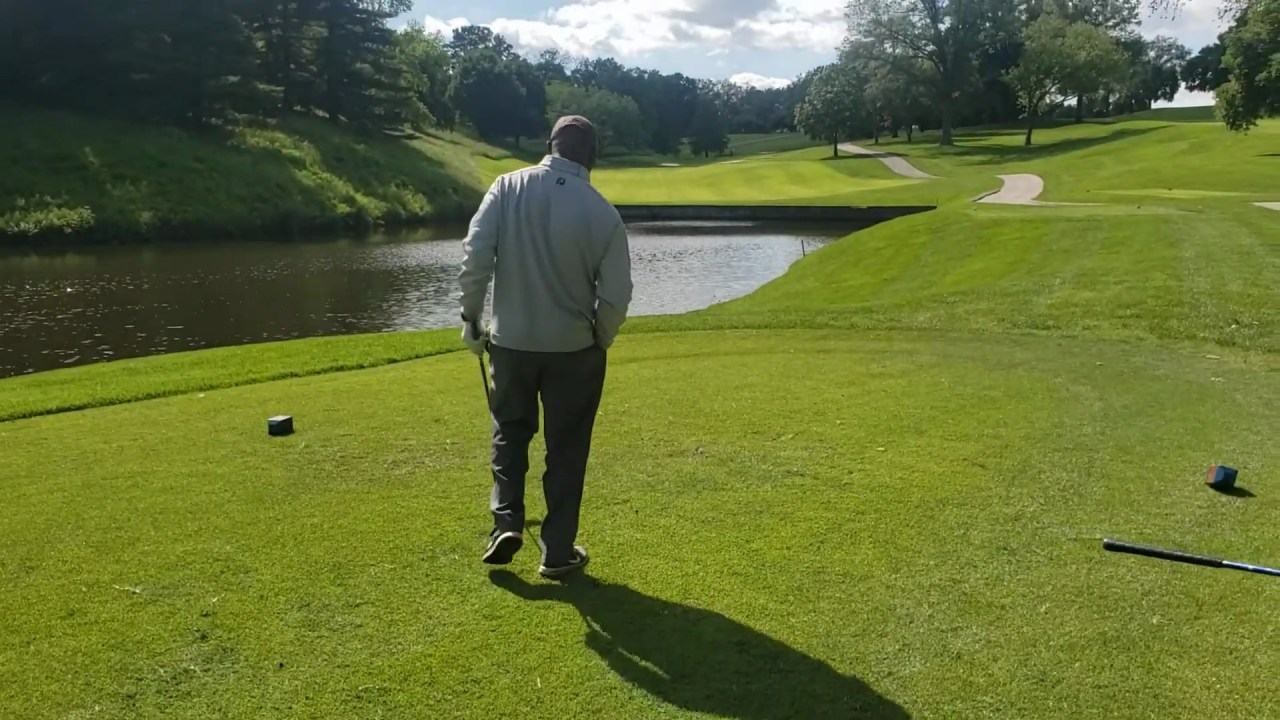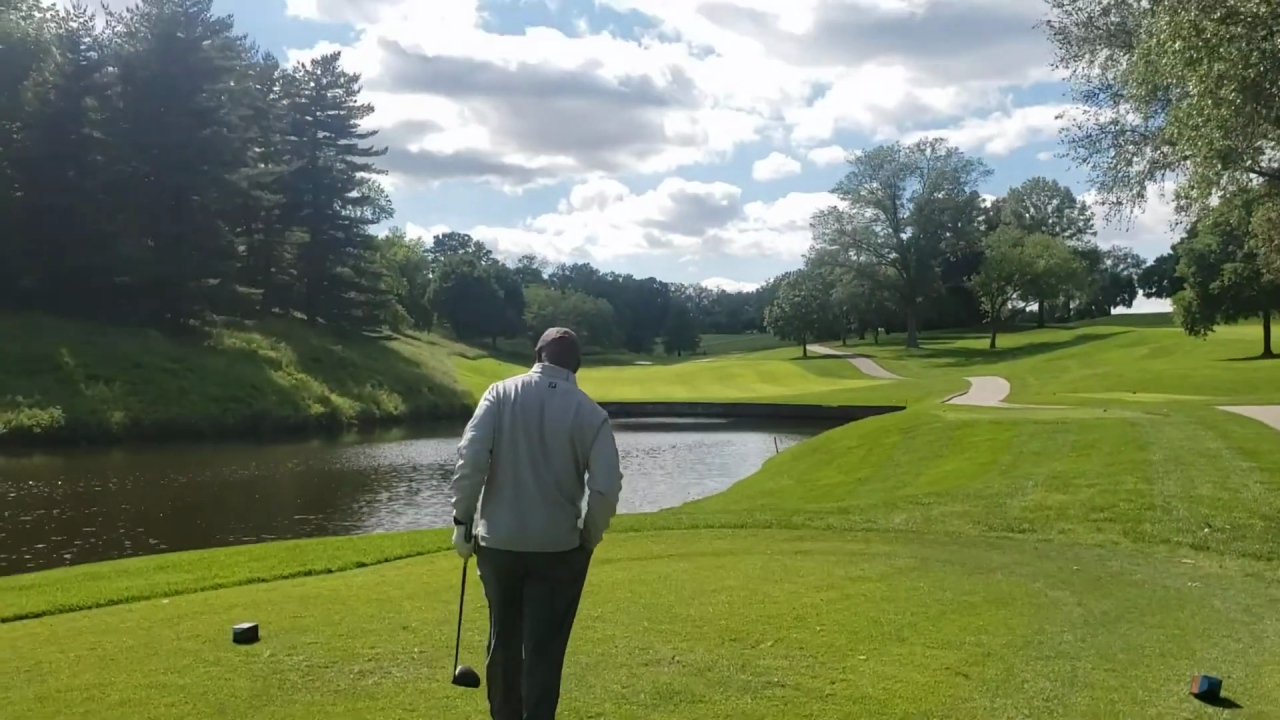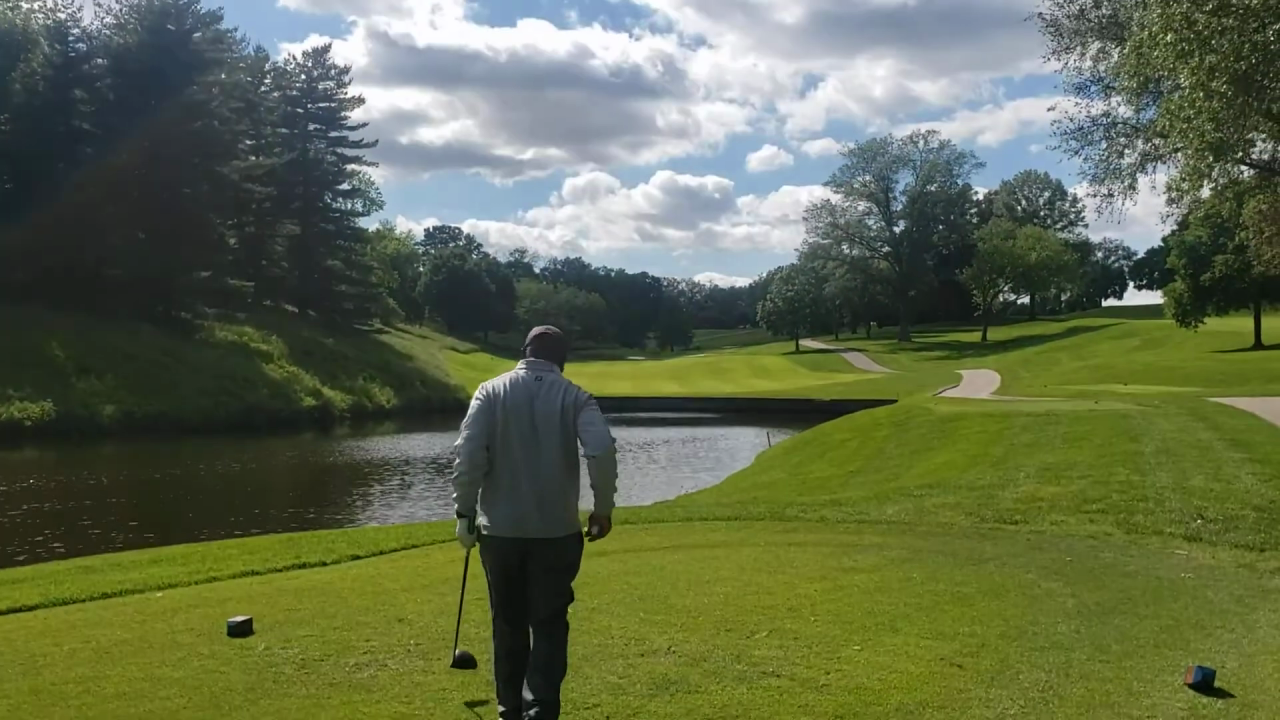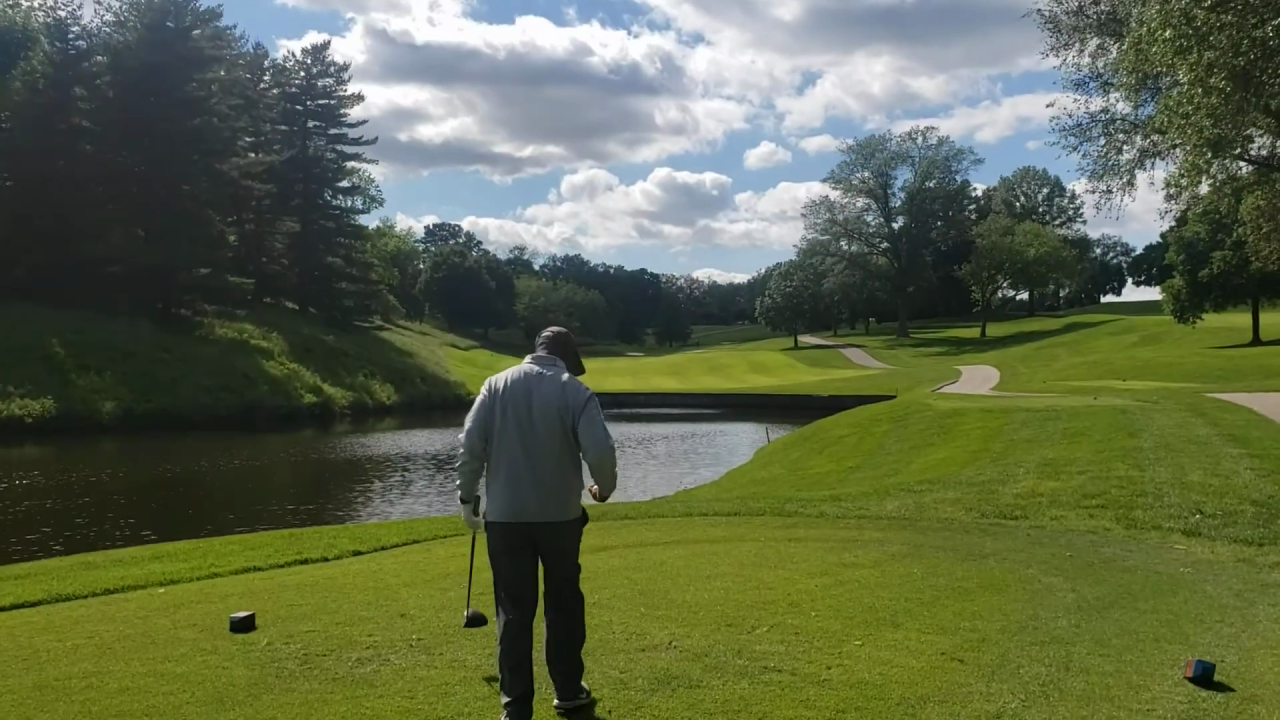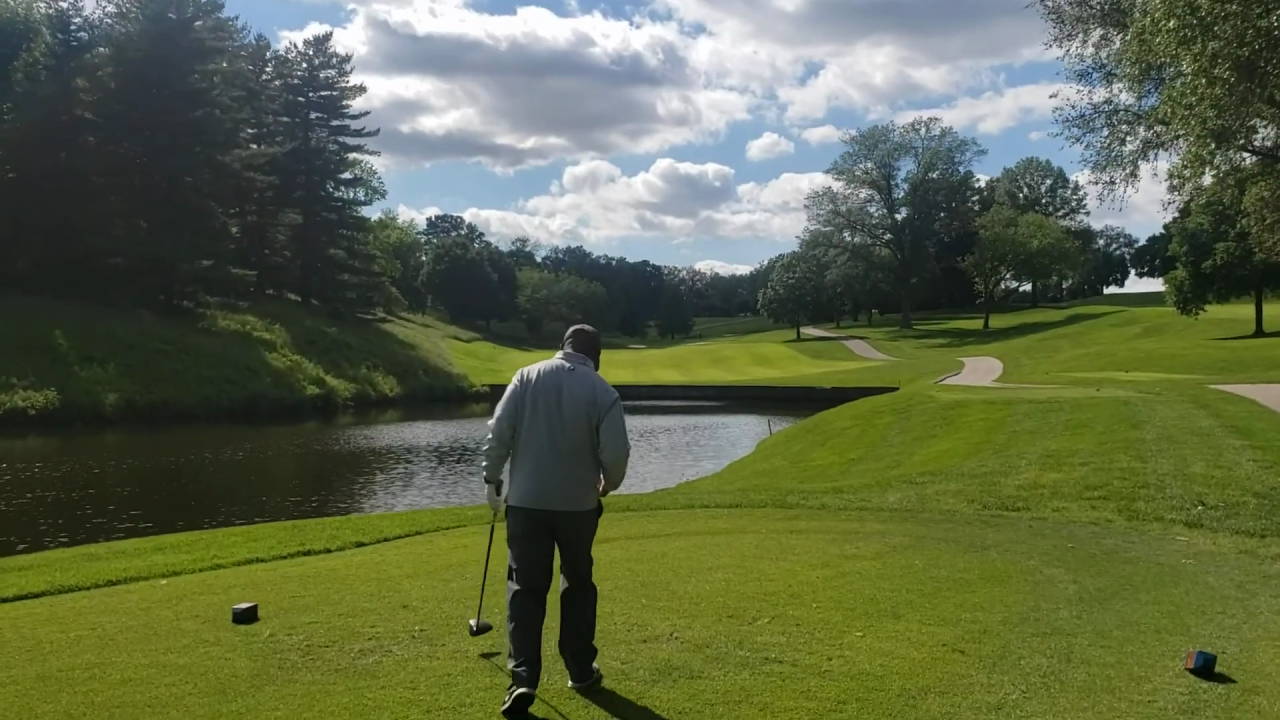
dt=0.3s
person 1, frame 1
left shoulder: (508, 187)
right shoulder: (603, 212)
left elbow: (475, 258)
right elbow: (615, 295)
left wrist: (471, 318)
right wrist: (600, 343)
left hip: (510, 341)
right hip: (573, 348)
left knee: (510, 434)
right knee: (566, 449)
left ankle: (506, 524)
right ankle: (557, 551)
person 1, frame 2
left shoulder: (501, 394)
right shoulder: (590, 413)
left elbow: (470, 459)
right elbow: (605, 486)
left wrist: (462, 521)
right wrist: (588, 540)
left hip: (498, 541)
right hip: (557, 546)
left knee: (505, 636)
right knee: (543, 648)
person 1, frame 3
left shoulder: (491, 391)
right shoulder: (574, 397)
left elbow: (467, 456)
right elbow: (601, 451)
left wrist: (465, 514)
right wrist: (603, 510)
left hip: (500, 529)
right hip: (557, 530)
left knee: (508, 623)
right knee: (550, 624)
person 1, frame 4
left shoulder: (496, 384)
right shoulder: (576, 391)
left elbow: (471, 445)
right elbow: (599, 451)
left wrist: (467, 497)
right wrist: (605, 487)
left hip: (505, 517)
right hip: (560, 516)
left knee: (514, 611)
right knee: (564, 599)
right ankle: (568, 688)
person 1, frame 5
left shoulder: (528, 376)
right shoulder: (604, 392)
left elbow: (499, 431)
right elbow: (615, 453)
left wrist: (492, 480)
right wrist: (608, 484)
left hip: (526, 502)
right hip: (578, 505)
left knee: (525, 588)
right knee: (578, 583)
left ankle: (524, 675)
right ankle: (581, 669)
